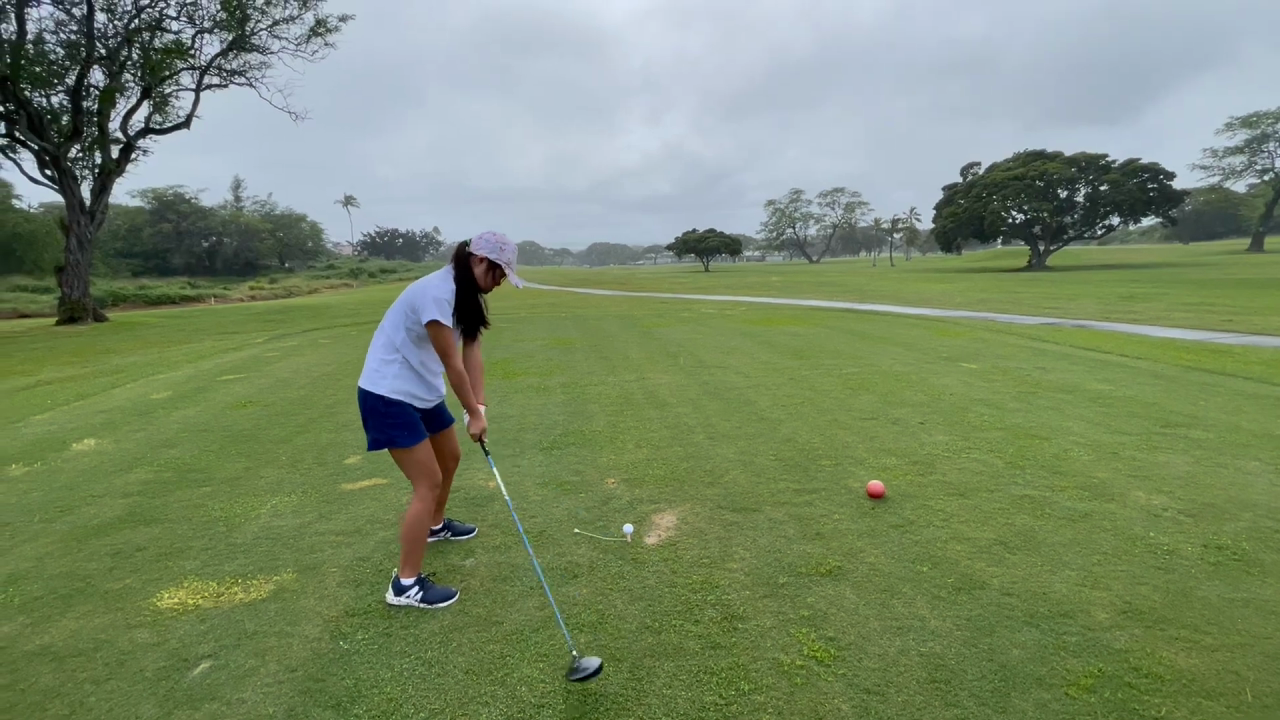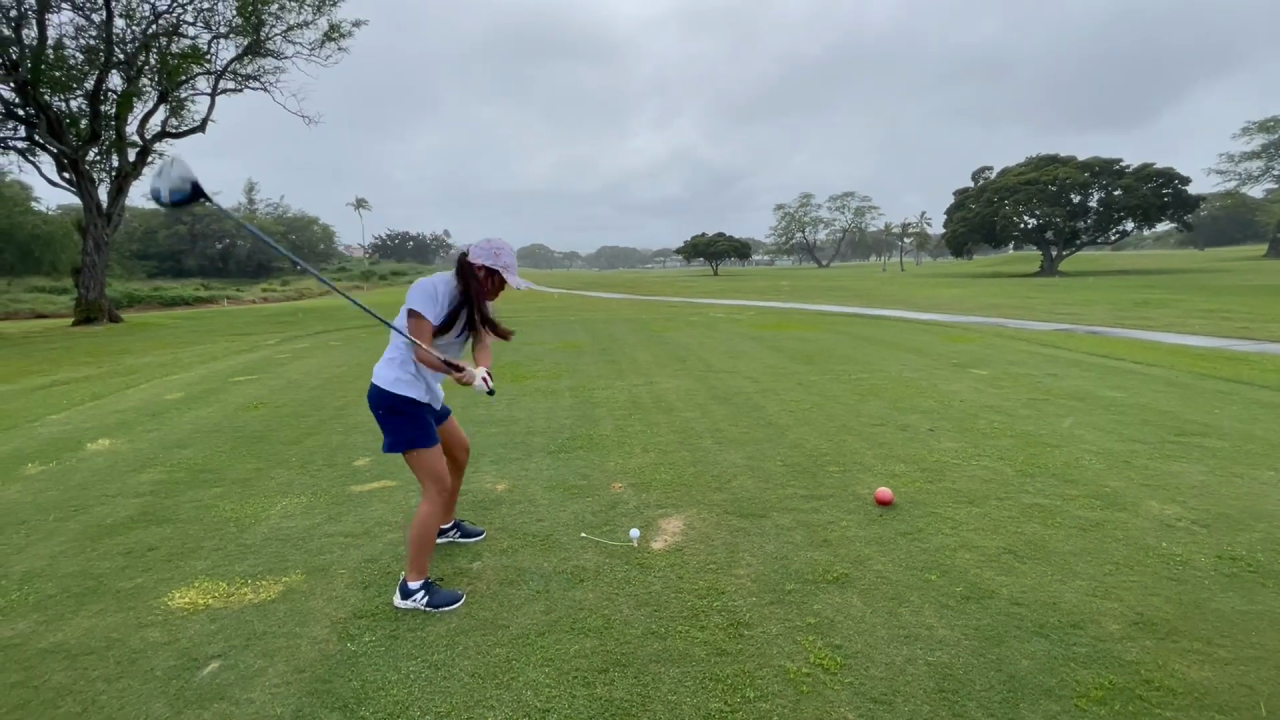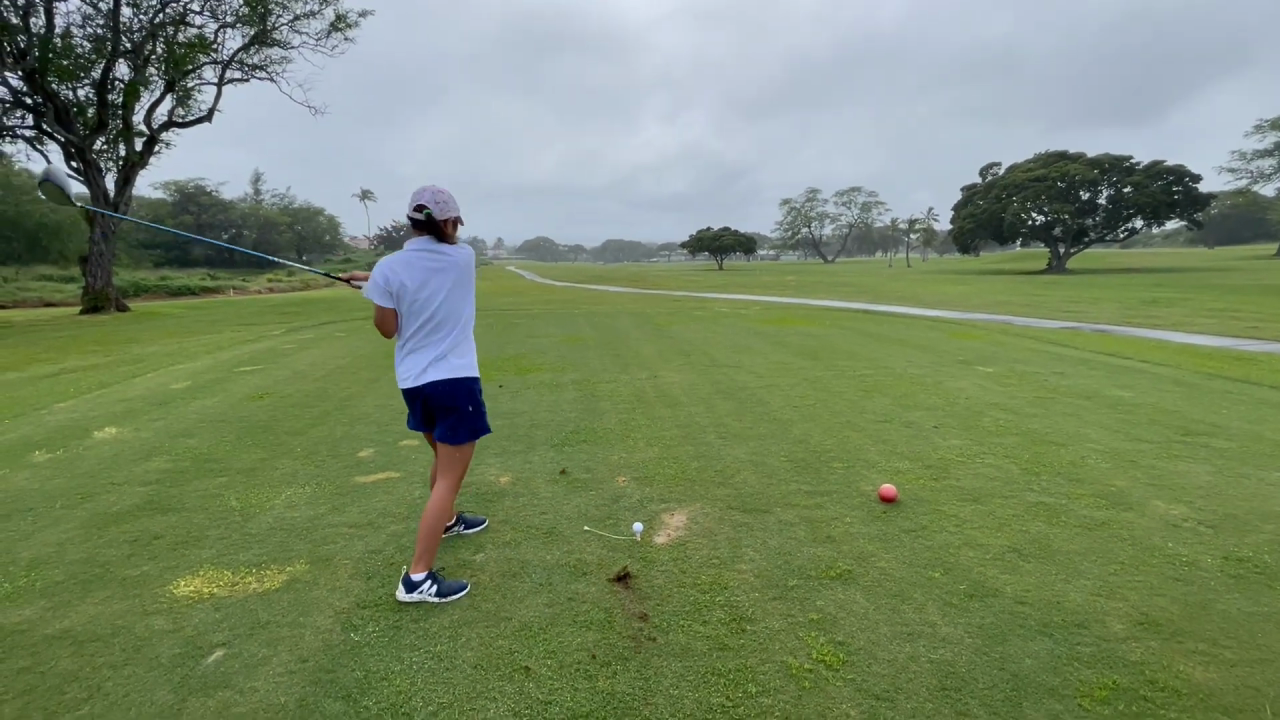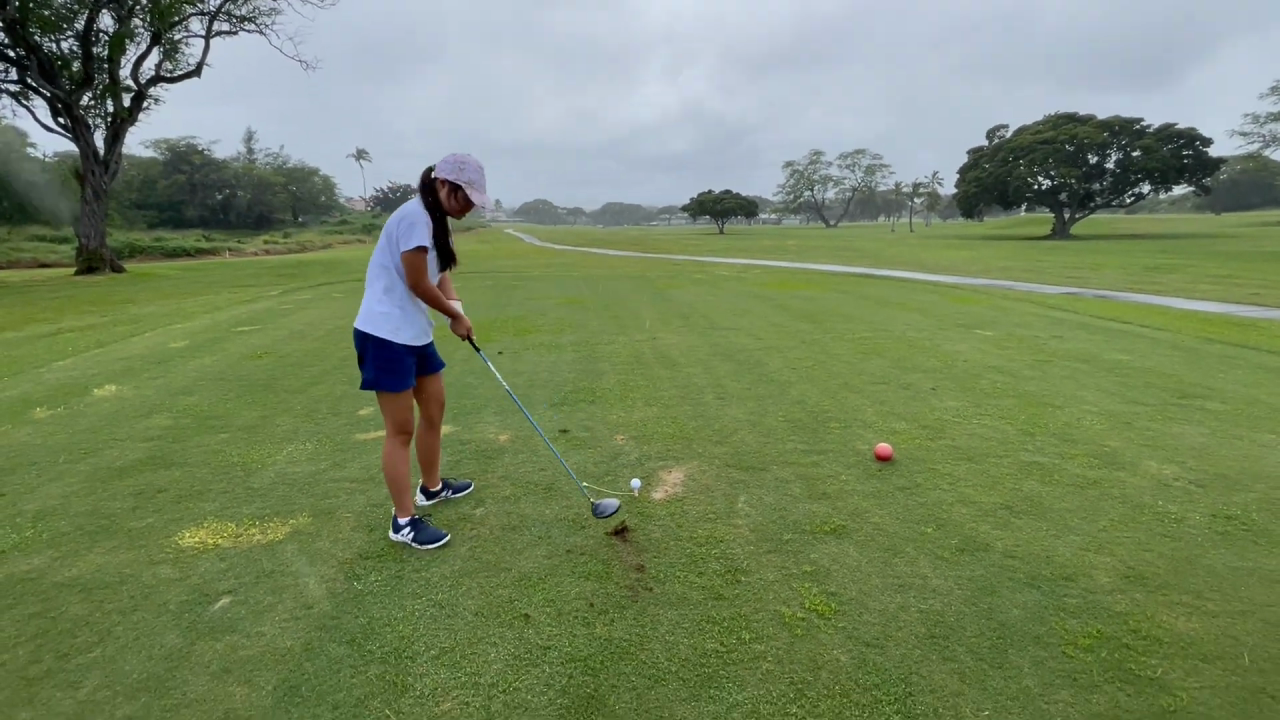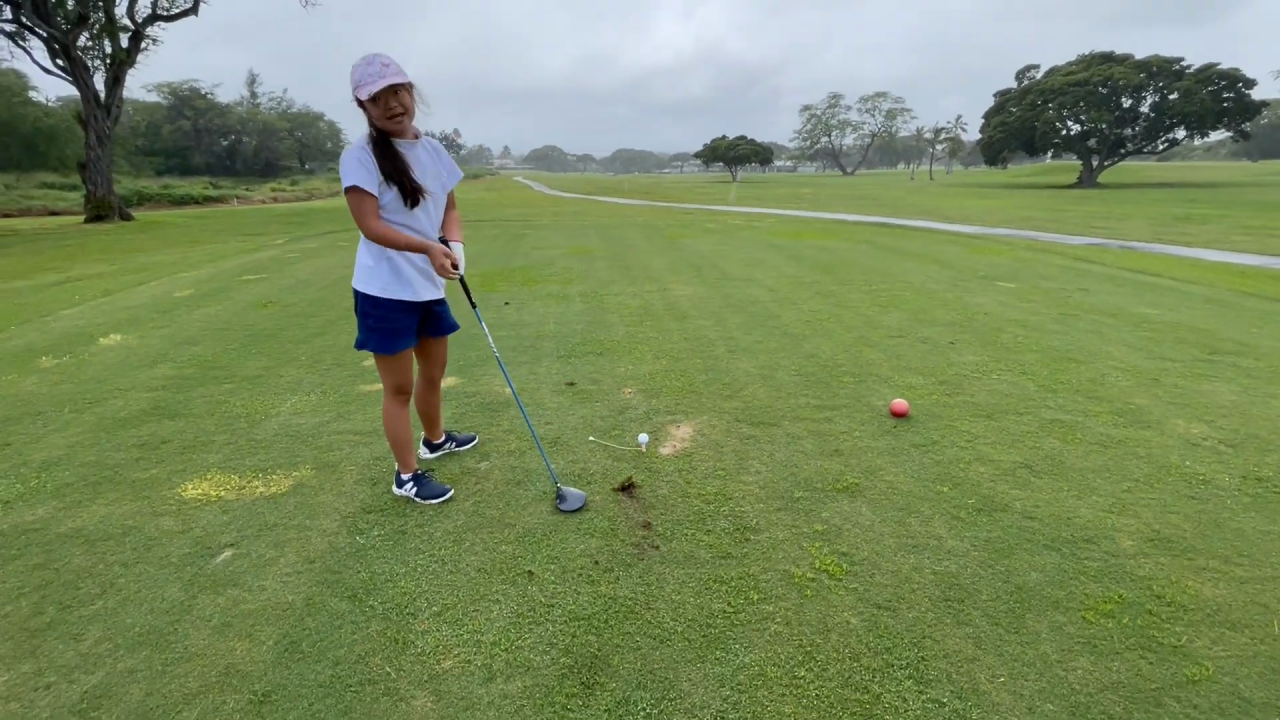
dt=1s
person 1, frame 1
left shoulder: (466, 293)
right shoulder: (437, 293)
left elbow: (471, 352)
right elbow: (450, 363)
left wrist: (480, 405)
right wrist: (472, 413)
left hip: (422, 393)
right hip: (389, 395)
left knee: (449, 458)
right knee: (428, 484)
left ankle: (436, 525)
right ankle: (406, 584)
person 1, frame 2
left shoulder: (478, 307)
right shoulder: (430, 289)
left elbow: (482, 346)
right elbow: (420, 350)
left wrist: (478, 372)
right wrist: (454, 373)
left hip: (425, 394)
right hip: (396, 395)
left knee: (459, 454)
right knee: (438, 487)
left ankle: (444, 526)
right ankle: (413, 587)
person 1, frame 3
left shoulder: (387, 268)
right shoulder: (464, 257)
left elbow: (388, 330)
left hip: (414, 383)
right hip: (457, 381)
left knee: (444, 458)
right knee: (449, 479)
left ankle: (446, 520)
right ankle: (417, 577)
person 1, frame 4
left shoulder: (432, 219)
right shoulder: (415, 217)
left elbow: (439, 275)
right elbow: (418, 285)
left wrist: (456, 306)
right wrist: (455, 315)
left hip: (414, 333)
right hip: (385, 335)
left knee: (434, 409)
right knee: (401, 429)
left ankle: (432, 486)
right ankle: (404, 520)
person 1, frame 5
left shoulder: (434, 150)
right shoulder: (359, 156)
left elbow: (449, 208)
right elbow: (371, 226)
left wrist: (454, 245)
right wrist: (428, 247)
left hip: (429, 288)
right hip: (385, 292)
left knee: (433, 372)
right knee: (399, 388)
left ankle: (435, 439)
right ankle: (407, 476)
